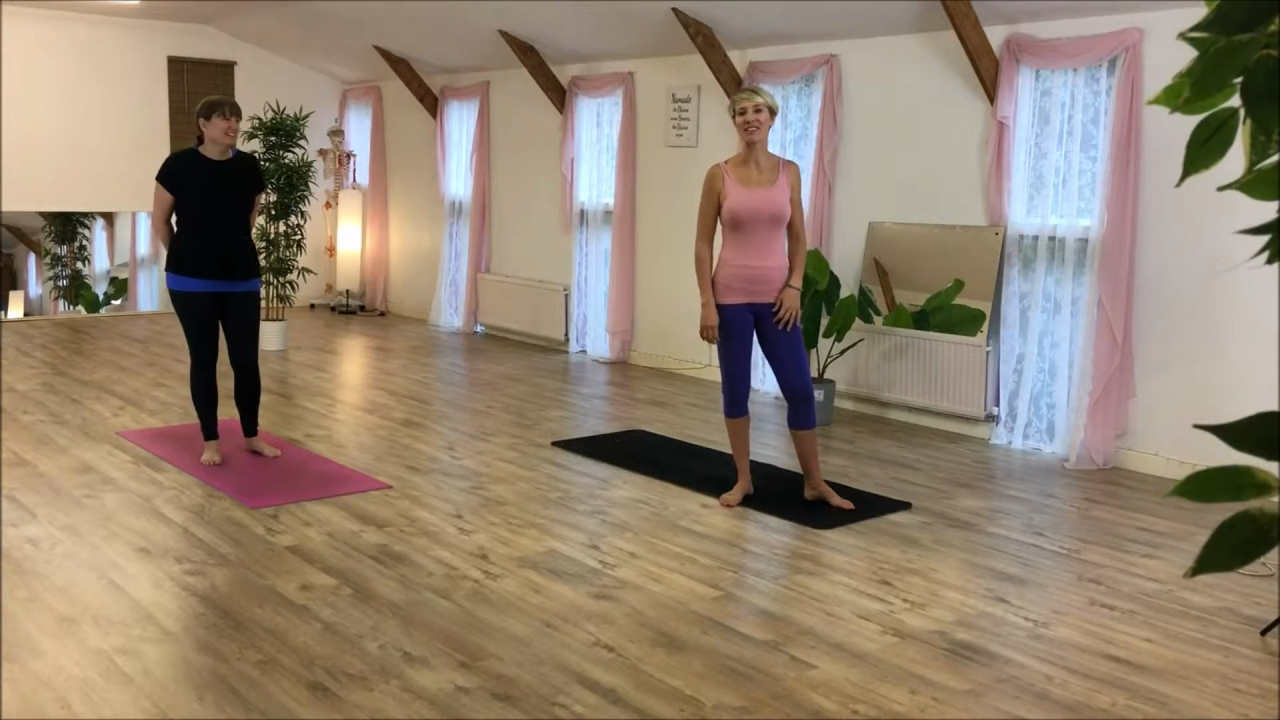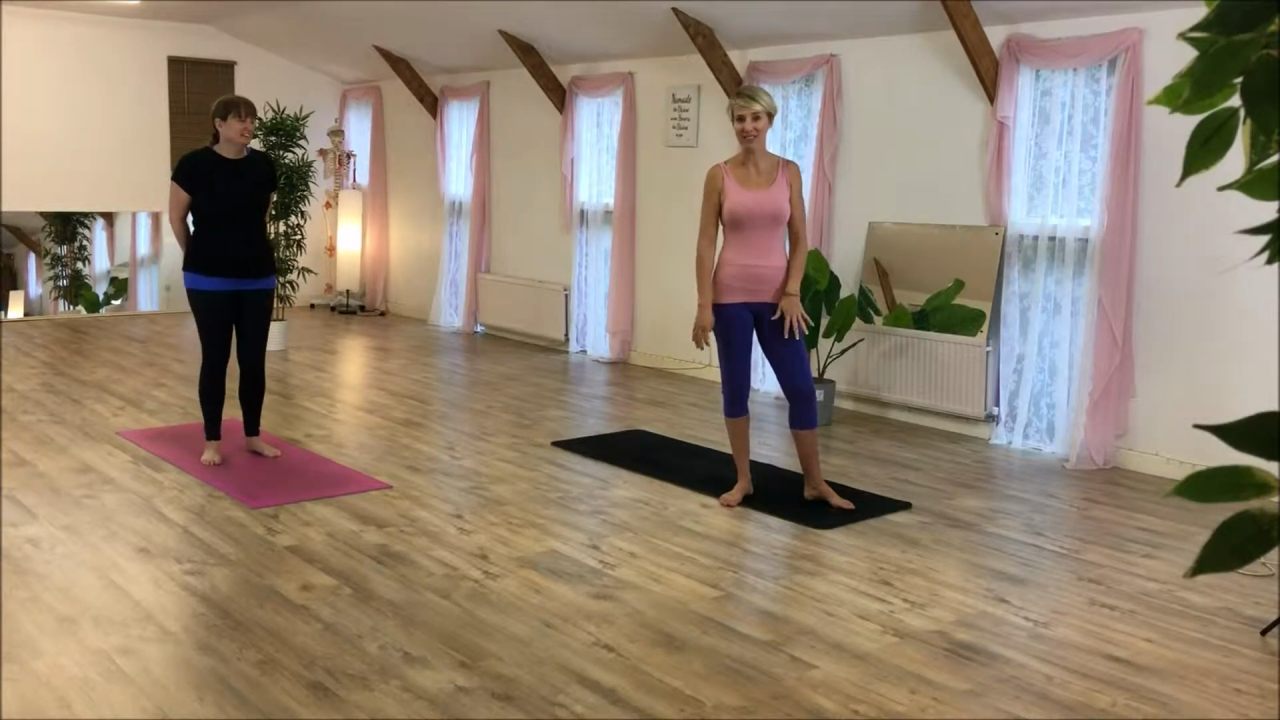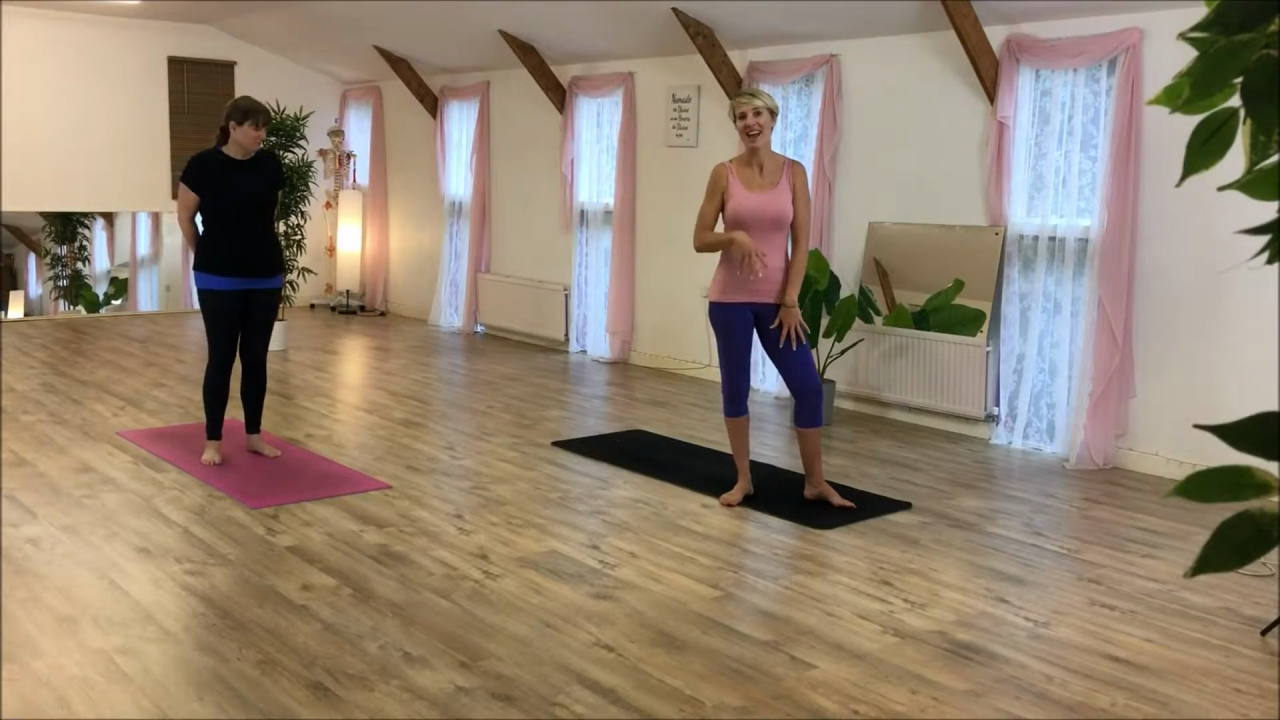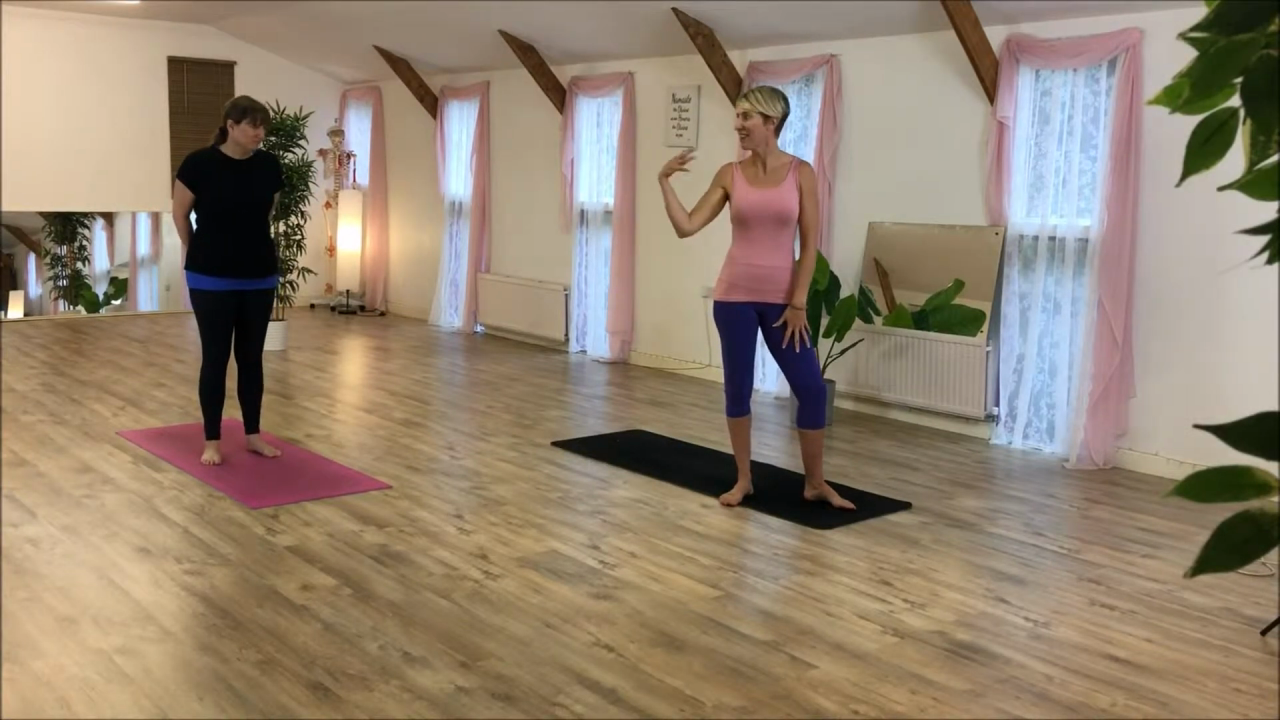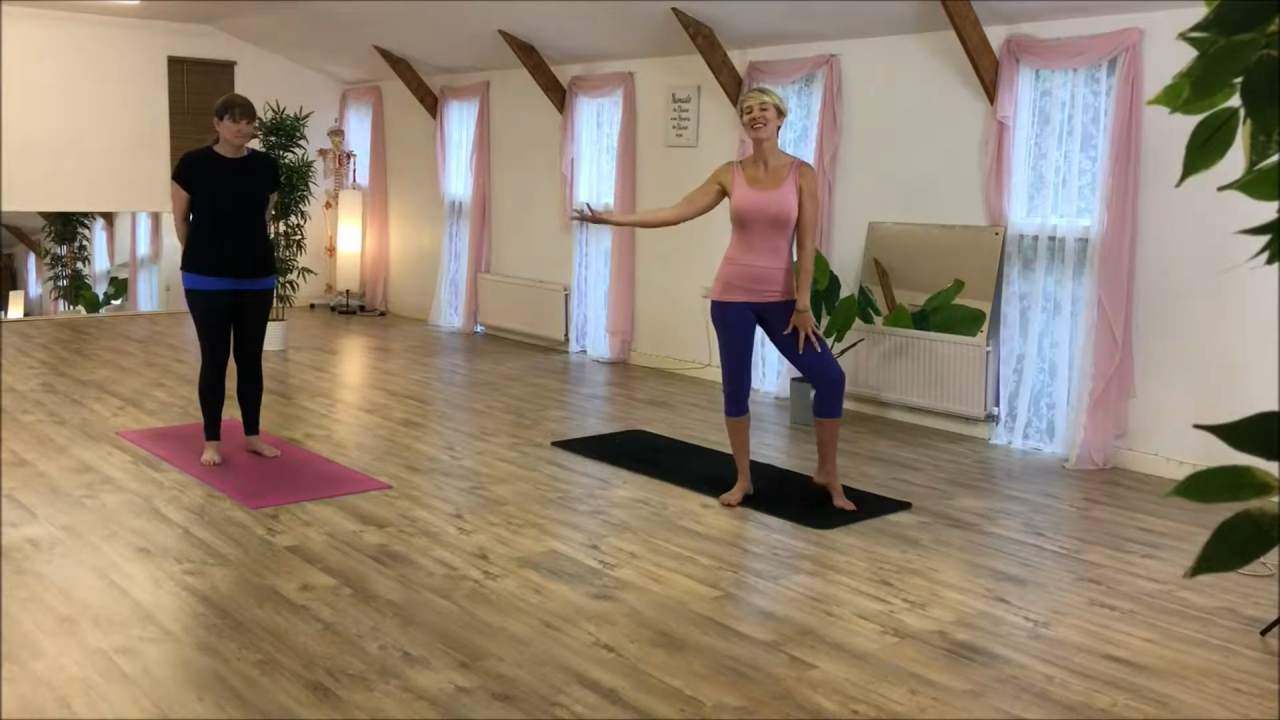
dt=0.5s
person 1, frame 1
left shoulder: (789, 172)
right shoulder: (719, 175)
left elbow: (797, 239)
right elbow: (703, 244)
left wrist: (794, 286)
right wrist: (707, 303)
left hip: (775, 295)
right hip: (731, 295)
left knee: (800, 389)
right knee: (735, 390)
left ankle: (815, 483)
right ankle: (742, 479)
person 1, frame 2
left shoulder: (789, 172)
right shoulder: (719, 175)
left elbow: (799, 241)
right elbow: (705, 244)
left wrist: (792, 292)
right wrist: (704, 305)
left hip: (776, 295)
right hip: (731, 294)
left knee: (801, 389)
right knee: (736, 389)
left ankle: (815, 482)
right ankle: (743, 479)
person 1, frame 3
left shoulder: (794, 172)
right shoulder: (723, 174)
left elbow: (800, 244)
right elbow: (700, 241)
left wrist: (790, 302)
right wrist: (733, 238)
left hip: (776, 298)
right hip: (730, 296)
left knee: (808, 387)
right knee: (735, 388)
left ankle: (816, 482)
right ankle: (743, 479)
person 1, frame 4
left shoulder: (801, 171)
right shoulder: (730, 174)
left elbow: (810, 243)
right elbow: (686, 227)
left wrist: (799, 303)
right wrist: (664, 181)
left hip: (781, 297)
right hip: (735, 295)
left knee: (811, 388)
right knee: (738, 388)
left ankle: (816, 483)
right ankle: (742, 479)
person 1, frame 5
left shoulder: (801, 173)
right shoulder: (729, 174)
left elbow: (805, 245)
right elbow: (676, 213)
left wrist: (802, 305)
right wrist: (613, 218)
left hip: (779, 296)
right hip: (732, 294)
left knee: (828, 376)
right knee: (736, 388)
left ankle: (827, 472)
right ankle: (743, 479)
person 2, frame 1
left shoulder: (249, 167)
right shoulder: (179, 165)
right elbow: (160, 220)
right wrist: (183, 258)
left hip: (242, 279)
right hip: (192, 282)
left knee: (246, 359)
right knee: (203, 359)
left ankle: (252, 436)
right ankle: (210, 441)
person 2, frame 2
left shoulder: (263, 165)
right shoulder: (195, 164)
right elbow: (176, 218)
right wrist: (199, 256)
left hip: (258, 278)
right hip: (209, 281)
left knee: (254, 359)
right knee: (215, 358)
left ankle: (253, 436)
right ankle: (212, 441)
person 2, frame 3
left shoulder: (270, 165)
right shoulder: (203, 165)
right elbow: (185, 218)
right wrist: (207, 256)
left hip: (266, 277)
right hip: (219, 280)
left knee: (256, 357)
right knee: (221, 357)
left ankle: (254, 435)
right ankle: (213, 441)
person 2, frame 4
left shoulder: (270, 166)
right shoulder: (200, 163)
right elbow: (180, 214)
right wrist: (200, 255)
left hip: (259, 278)
right hip: (212, 280)
left knee: (251, 357)
right knee: (215, 358)
left ankle: (253, 435)
right ankle: (212, 440)
person 2, frame 5
left shoulder: (265, 166)
right shoulder: (194, 164)
right elbow: (181, 219)
right wrist: (197, 258)
left hip: (257, 280)
right hip: (207, 281)
left knee: (250, 358)
right knee: (214, 358)
left ankle: (253, 435)
right ankle: (211, 441)
